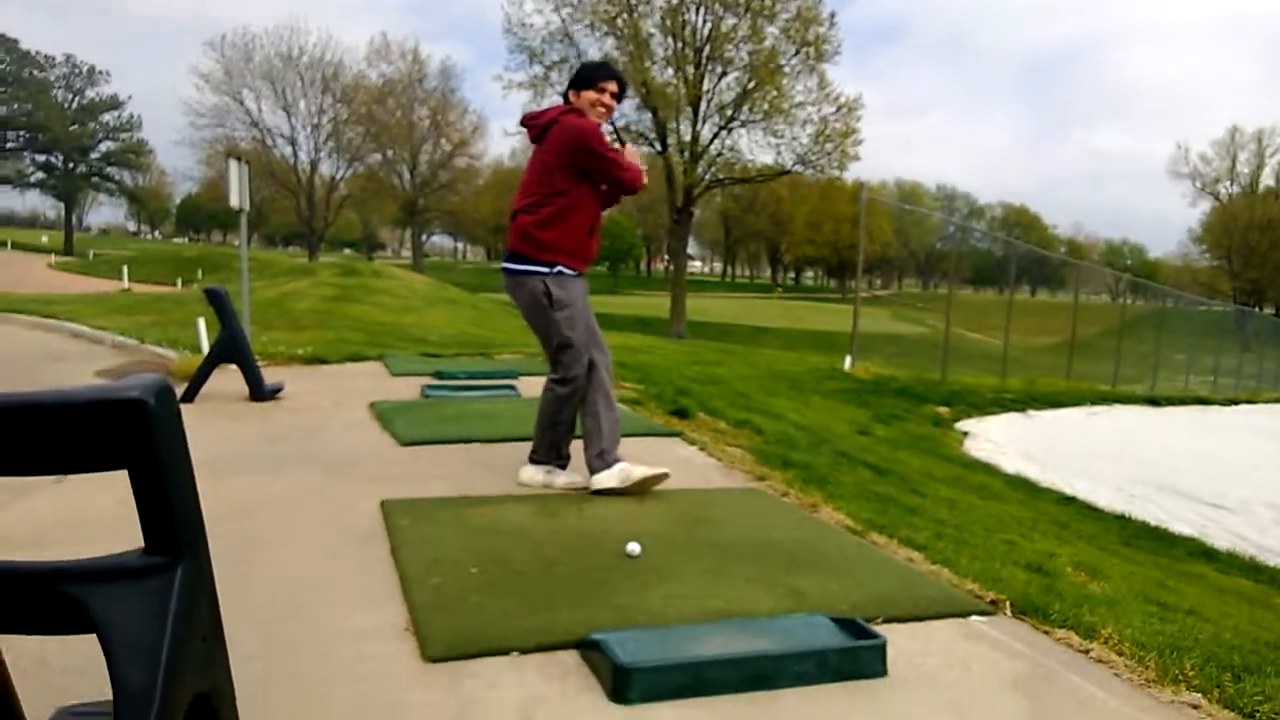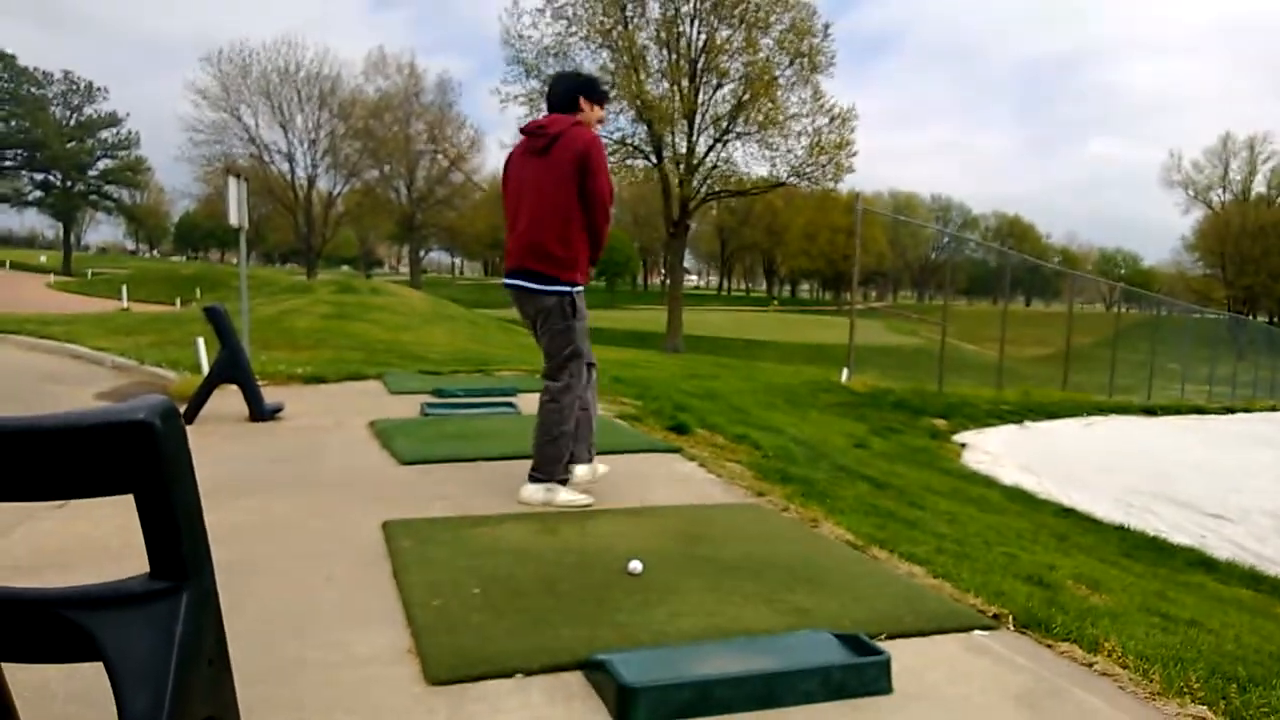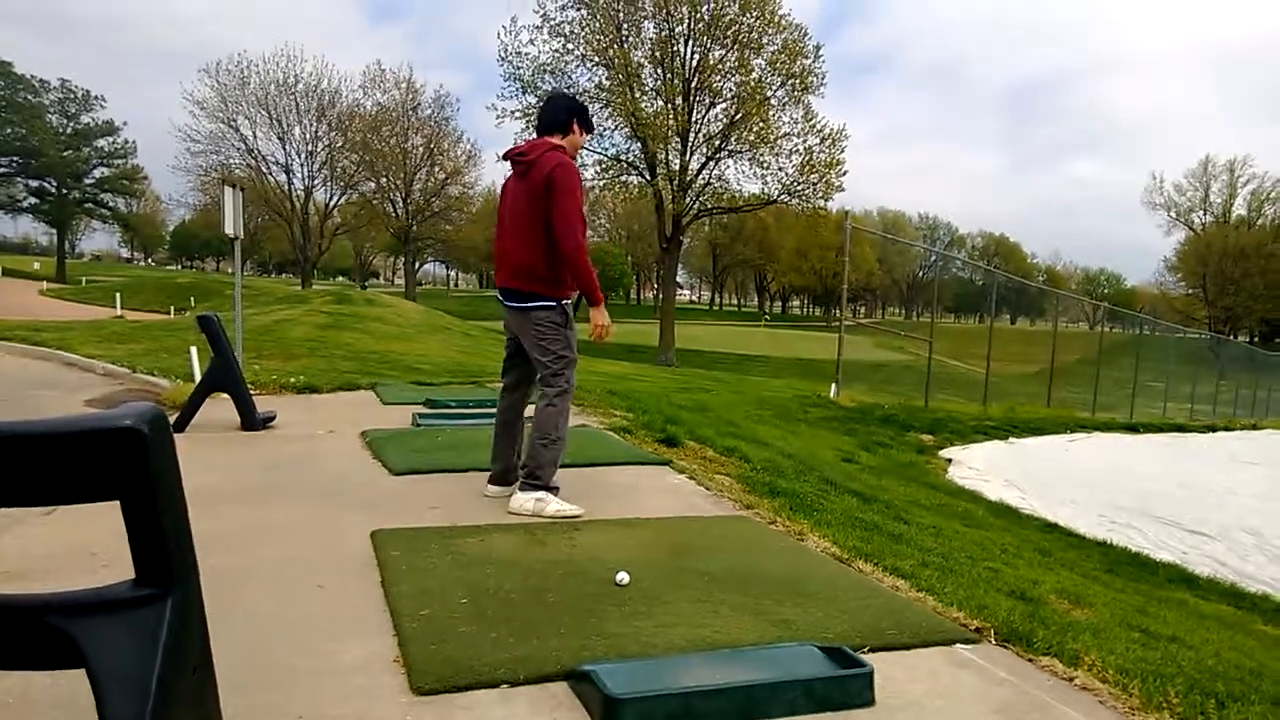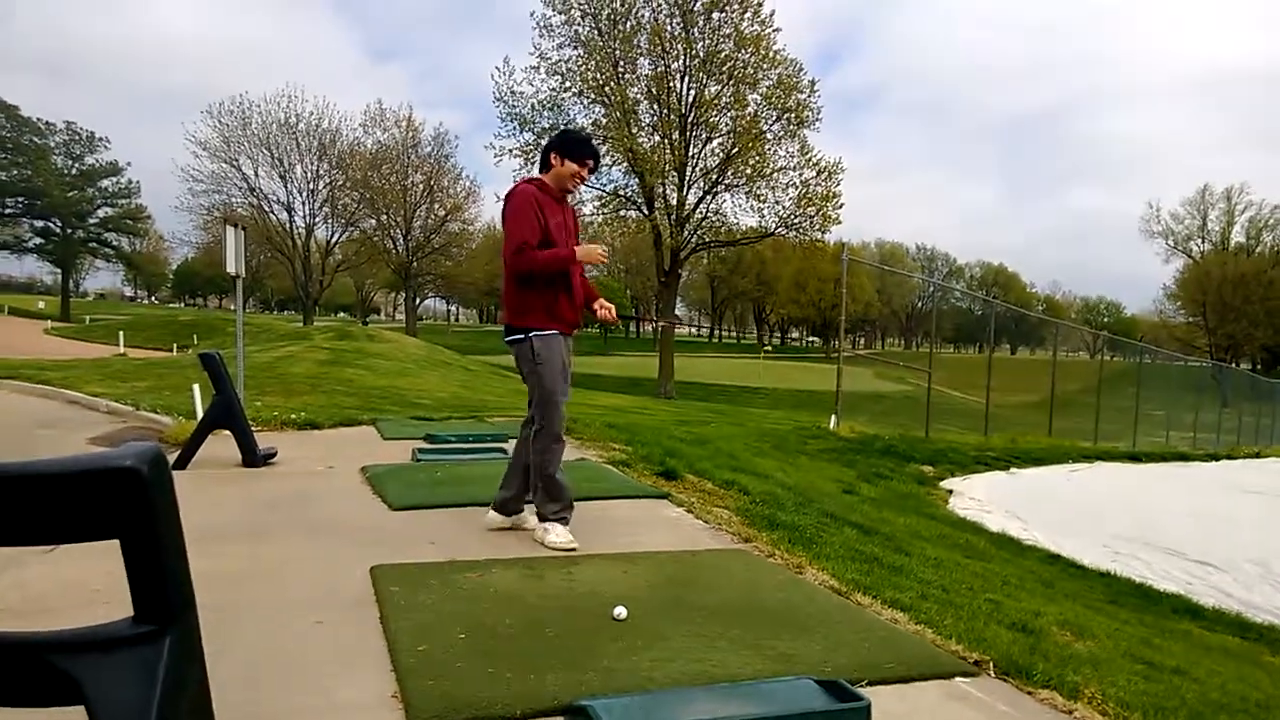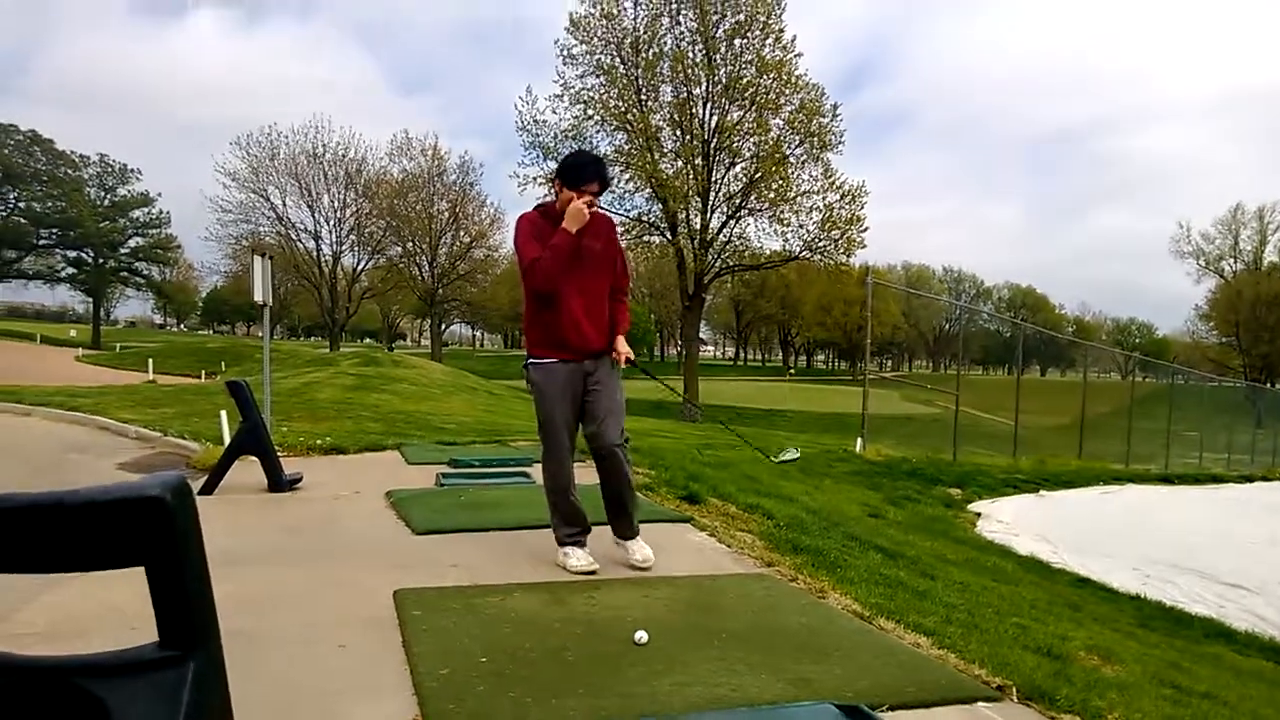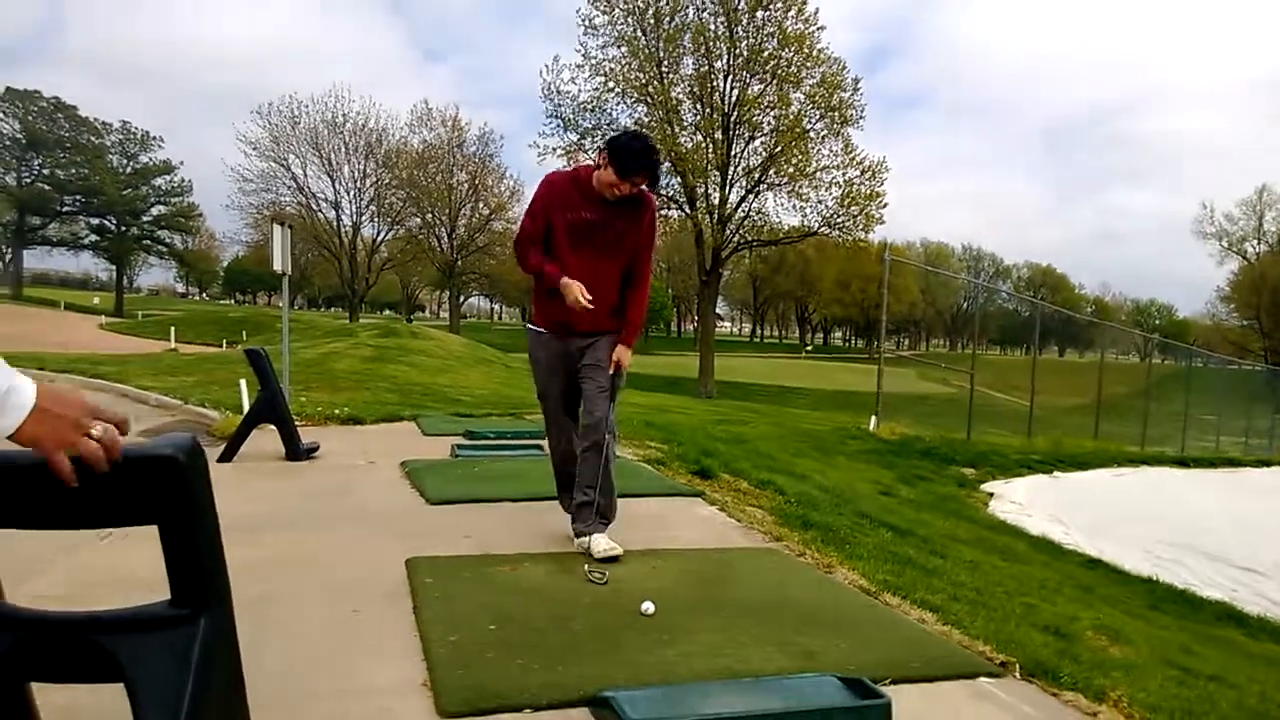
dt=0.5s
person 1, frame 1
left shoulder: (559, 135)
right shoulder: (579, 131)
left elbow: (585, 198)
right elbow: (629, 180)
left wrist: (614, 190)
right wrist: (632, 167)
left hip: (556, 268)
right hip: (542, 269)
left knee: (595, 362)
right knee: (571, 367)
left ankle: (606, 464)
right ankle: (543, 464)
person 1, frame 2
left shoulder: (521, 150)
right shoulder: (586, 142)
right elbow: (600, 213)
right wrist: (589, 259)
left hip: (522, 275)
right hip: (556, 279)
left knee: (580, 366)
right knee: (565, 377)
left ankle: (578, 460)
right ankle: (544, 481)
person 1, frame 3
left shoulder: (522, 170)
right shoulder: (562, 168)
right elbow: (569, 239)
left wrist: (576, 275)
right wrist: (596, 300)
left hip: (514, 292)
right hip: (544, 297)
left knee: (517, 383)
right knee: (558, 385)
left ankle: (503, 476)
right ankle: (535, 489)
person 1, frame 4
left shoulder: (565, 208)
right shoulder: (526, 198)
right elbow: (521, 260)
left wrist: (593, 300)
right wrist: (576, 255)
left hip: (554, 329)
right hip: (535, 329)
left knee: (541, 421)
right knee: (549, 422)
left ankle: (507, 506)
right ankle: (552, 516)
person 1, frame 5
left shoulder: (604, 227)
right shoulder: (532, 224)
left elbow: (618, 289)
right elbow: (539, 279)
left wrist: (621, 335)
right wrist: (568, 230)
left hip: (601, 358)
right hip: (550, 360)
left knee: (611, 444)
right knee: (559, 454)
left ankle: (627, 533)
right ankle: (570, 540)
person 1, frame 6
left shoulder: (642, 207)
right shoulder: (555, 187)
left elbow: (639, 279)
right elbow: (525, 249)
left wrist: (627, 339)
right wrist: (561, 282)
left hip: (604, 337)
right hip: (551, 333)
left knee: (597, 427)
right knee: (561, 430)
left ankle: (590, 525)
right ankle: (577, 509)
